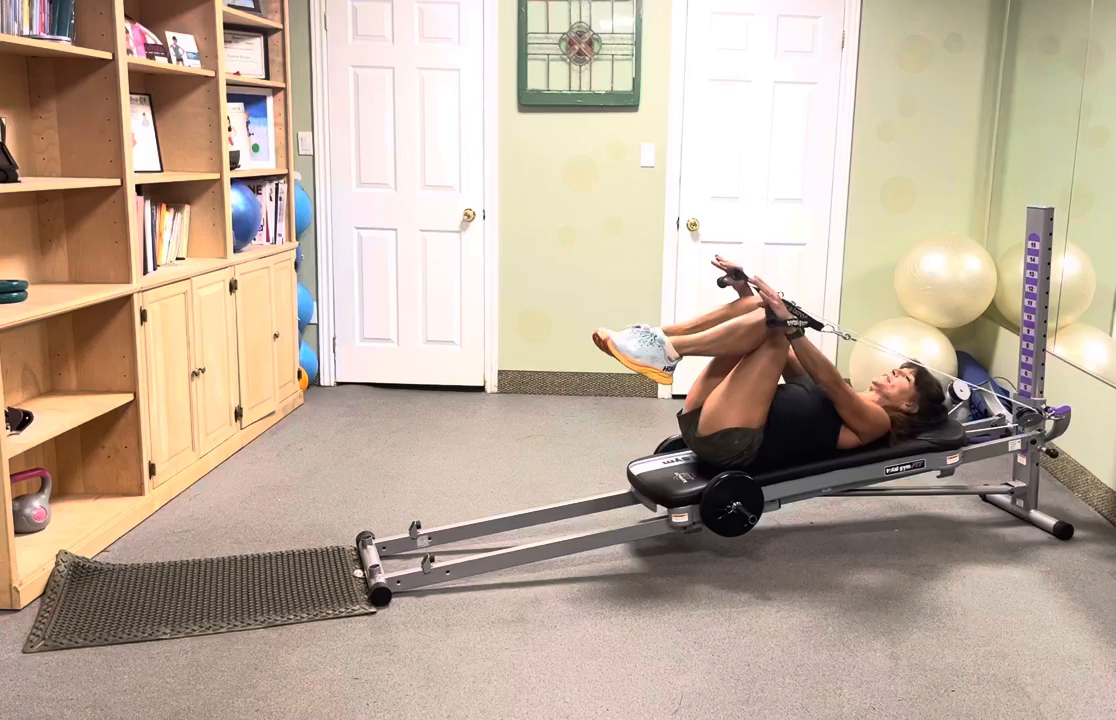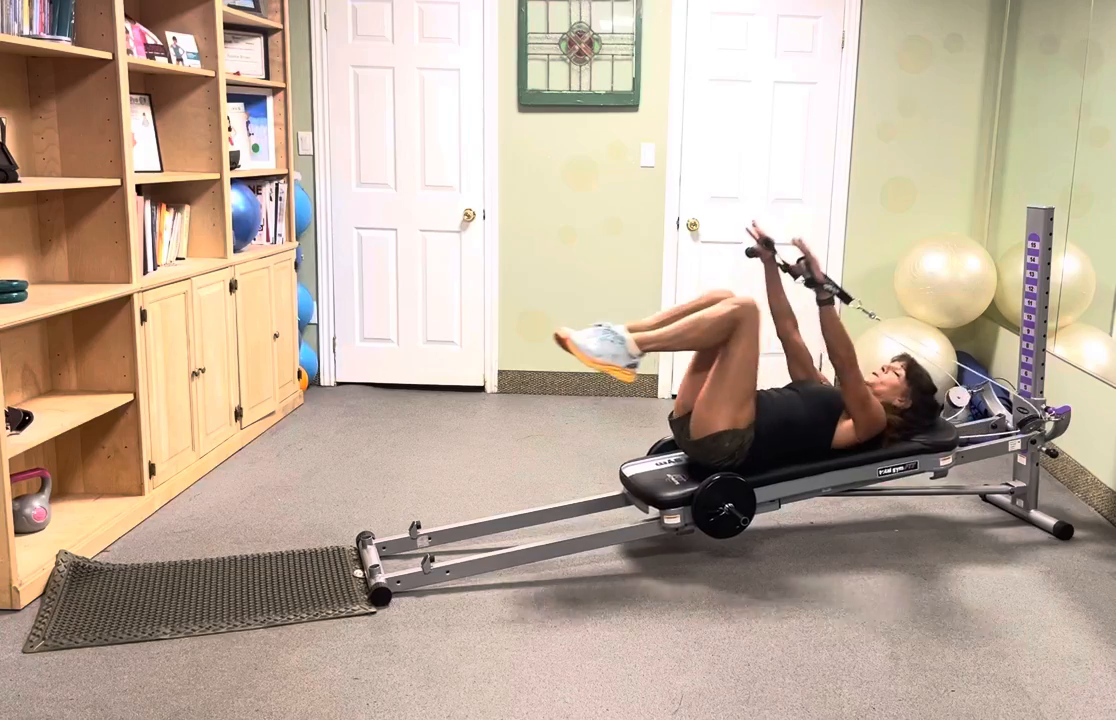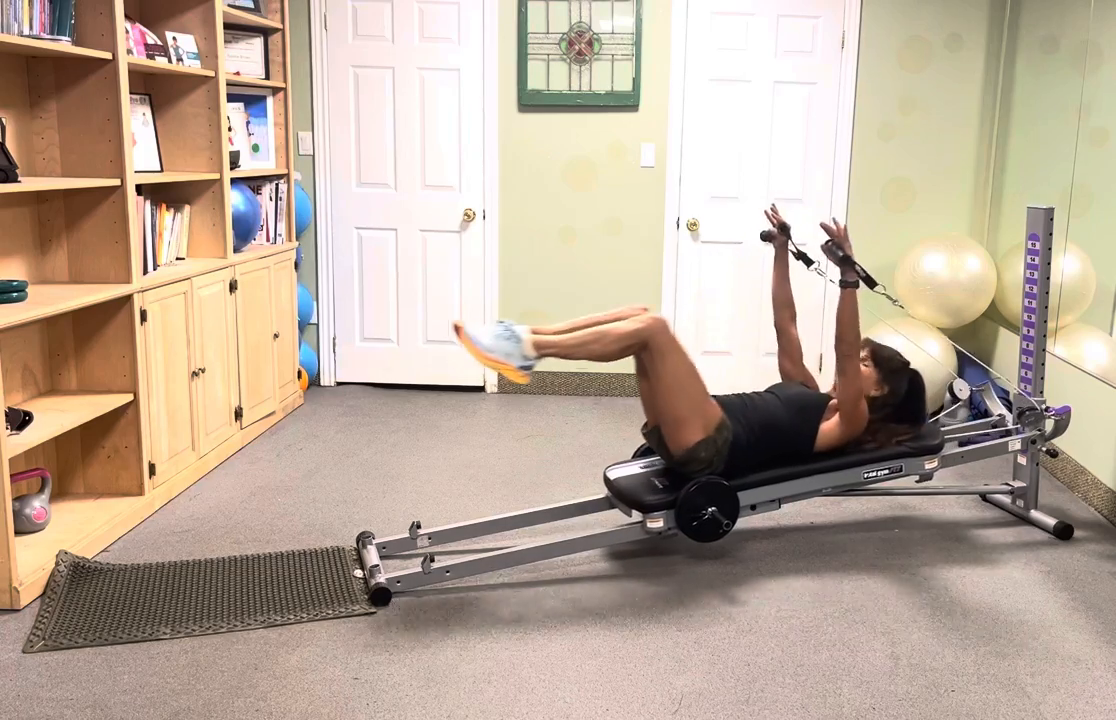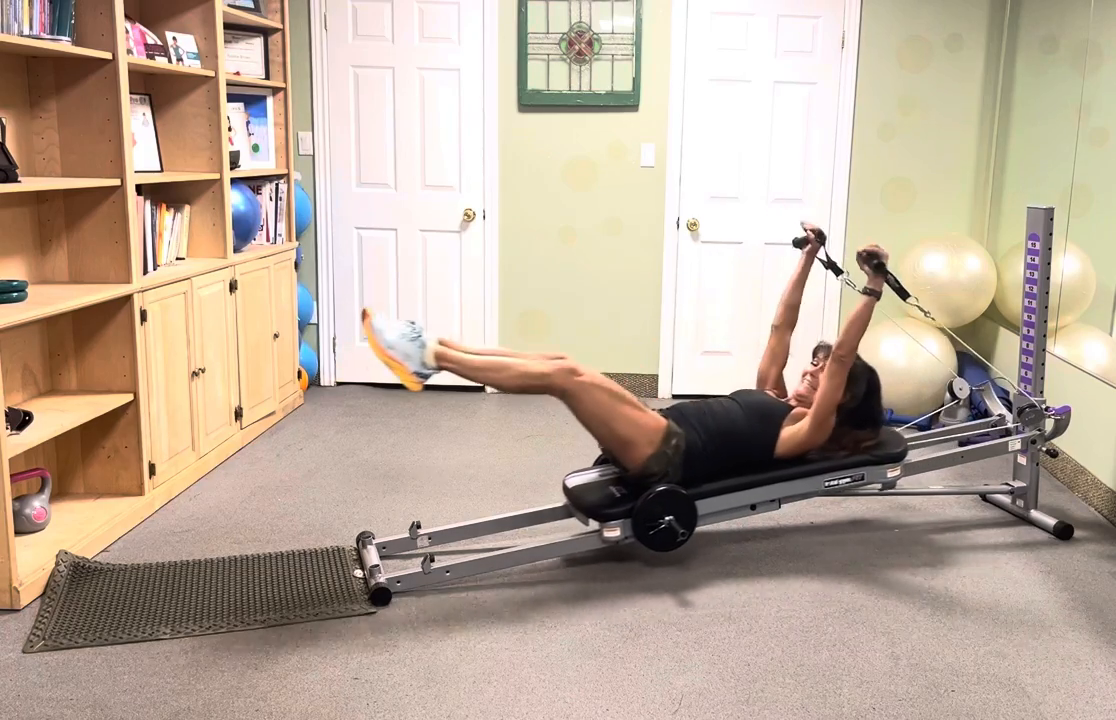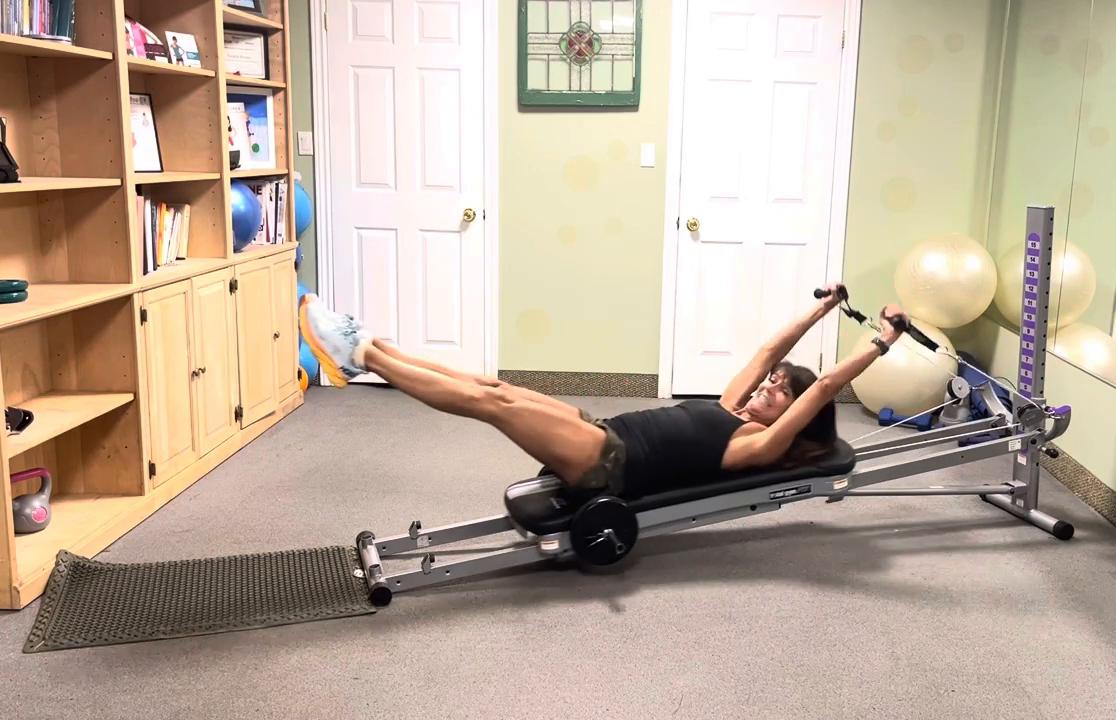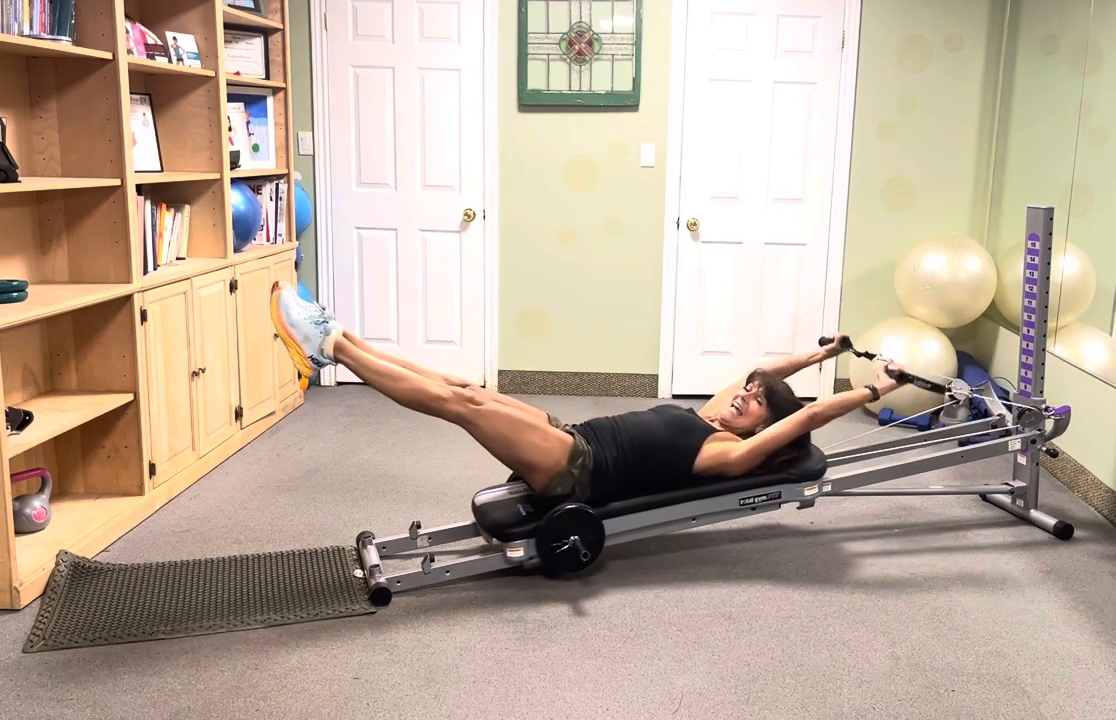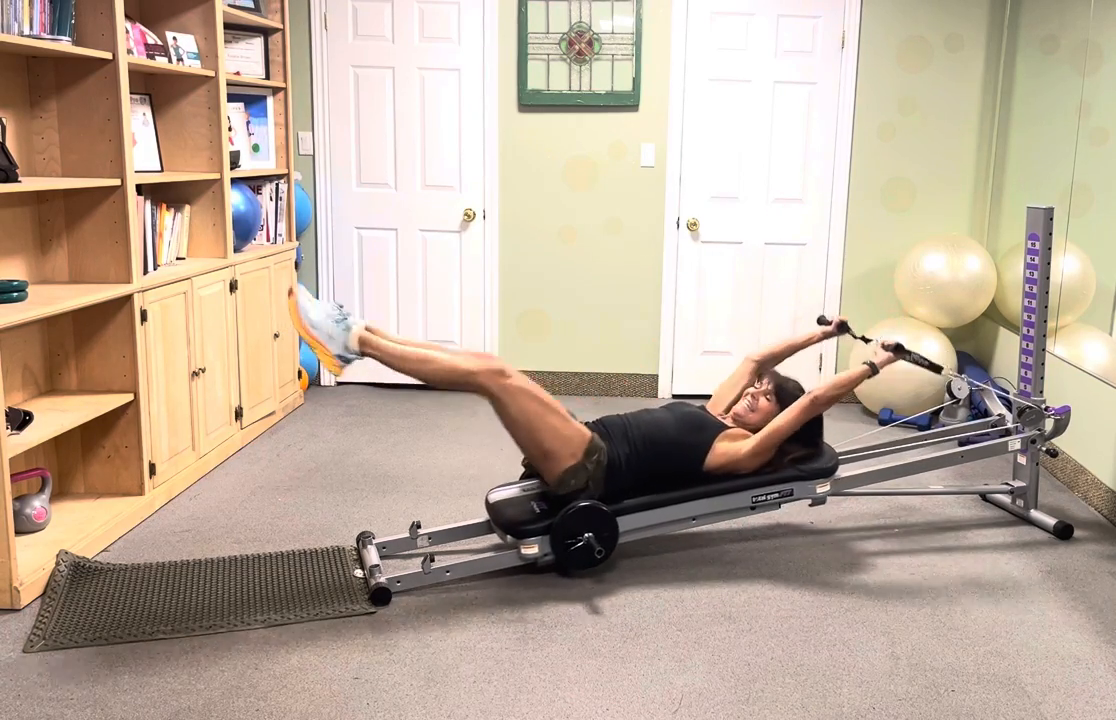
dt=0.3s
person 1, frame 1
left shoulder: (874, 423)
right shoulder: (841, 401)
left elbow: (832, 381)
right elbow: (786, 358)
left wrist: (788, 325)
right wrist: (746, 290)
left hip: (731, 441)
right hip: (702, 422)
left knee: (772, 323)
right knee: (756, 309)
left ankle: (666, 350)
right ankle: (659, 342)
person 1, frame 2
left shoulder: (868, 422)
right shoulder: (826, 395)
left elbow: (846, 363)
right elbow: (790, 335)
left wrist: (823, 295)
right wrist: (769, 266)
left hip: (725, 442)
right hip: (695, 423)
left knee: (743, 310)
right knee: (724, 300)
left ankle: (629, 347)
right ankle: (623, 339)
person 1, frame 3
left shoulder: (850, 423)
right shoulder: (807, 392)
left elbow: (846, 348)
right elbow: (786, 323)
left wrist: (847, 275)
right wrist: (781, 250)
left hip: (712, 448)
right hip: (691, 434)
left knee: (651, 327)
right knee: (637, 317)
left ankle: (525, 350)
right ankle: (523, 341)
person 1, frame 4
left shoulder: (813, 432)
right shoulder: (773, 401)
left elbow: (842, 359)
right elbow: (781, 327)
left wrist: (871, 290)
right wrist: (808, 259)
left hip: (670, 455)
right hip: (660, 438)
left knee: (562, 373)
right knee: (557, 363)
left ankle: (431, 357)
right ankle: (435, 350)
person 1, frame 5
left shoulder: (762, 447)
right shoulder: (731, 413)
left elbow: (823, 387)
right elbow: (770, 351)
left wrist: (880, 343)
right wrist: (822, 308)
left hip: (610, 466)
right hip: (605, 437)
left knee: (492, 400)
right knee: (491, 385)
left ankle: (362, 356)
right ankle: (366, 351)
person 1, frame 6
left shoulder: (734, 454)
right shoulder: (707, 421)
left elbow: (805, 415)
right elbow: (759, 371)
left wrist: (872, 391)
right wrist: (823, 353)
left hip: (579, 471)
right hip: (574, 440)
left knee: (461, 402)
right knee: (462, 388)
left ankle: (332, 346)
right ankle: (338, 341)
person 1, frame 7
left shoulder: (750, 451)
right shoulder: (716, 419)
left elbow: (810, 403)
right elbow: (754, 361)
left wrist: (871, 366)
right wrist: (822, 334)
left hip: (590, 472)
right hip: (588, 451)
left knee: (493, 372)
right knee: (492, 359)
left ankle: (358, 342)
right ankle: (363, 335)
